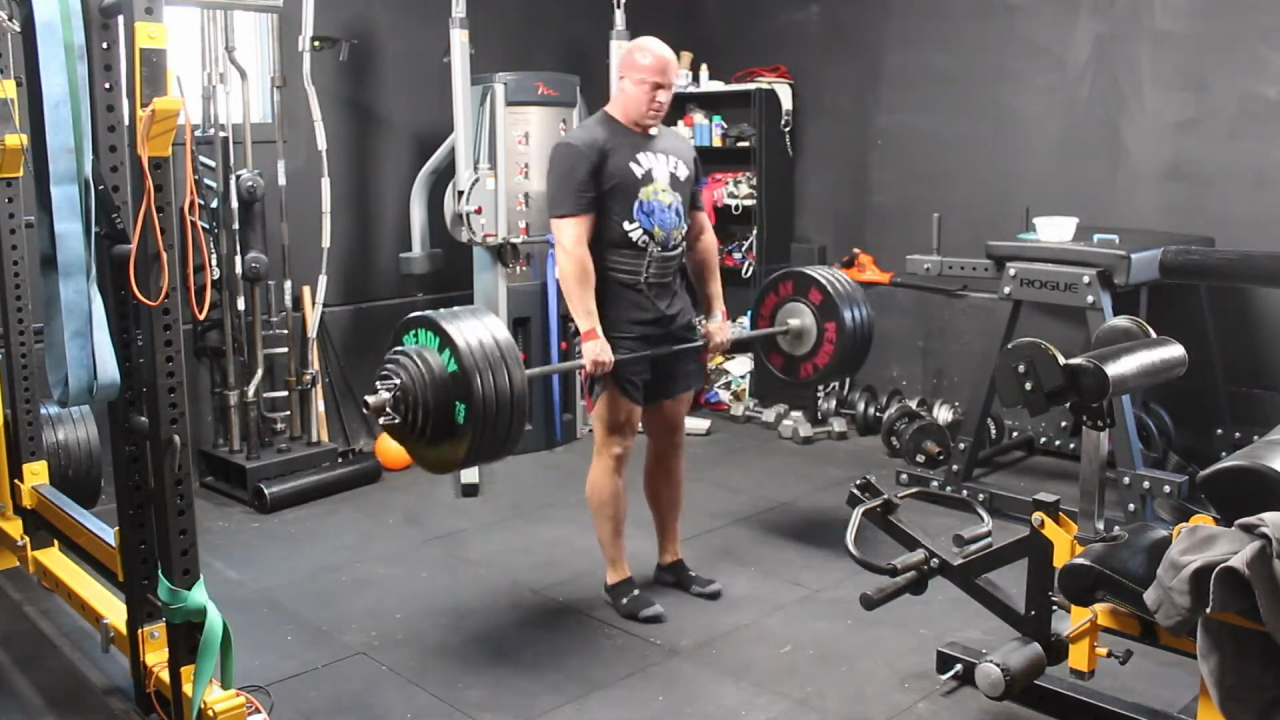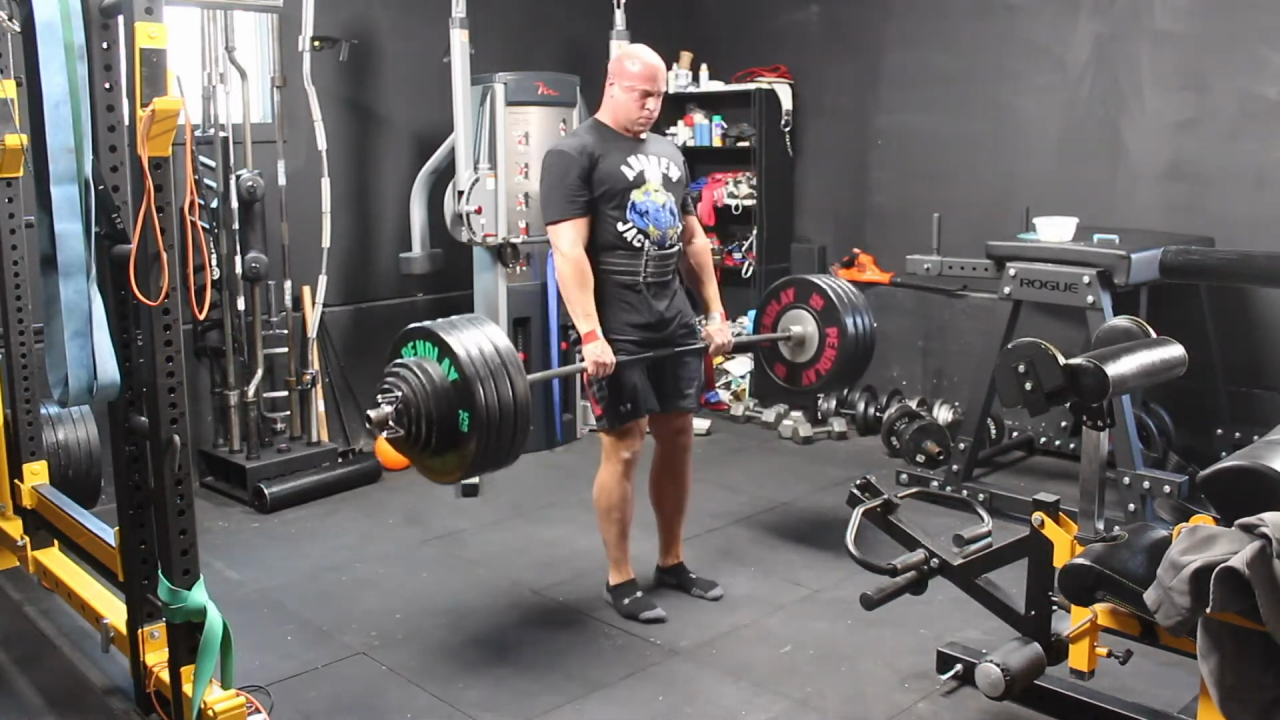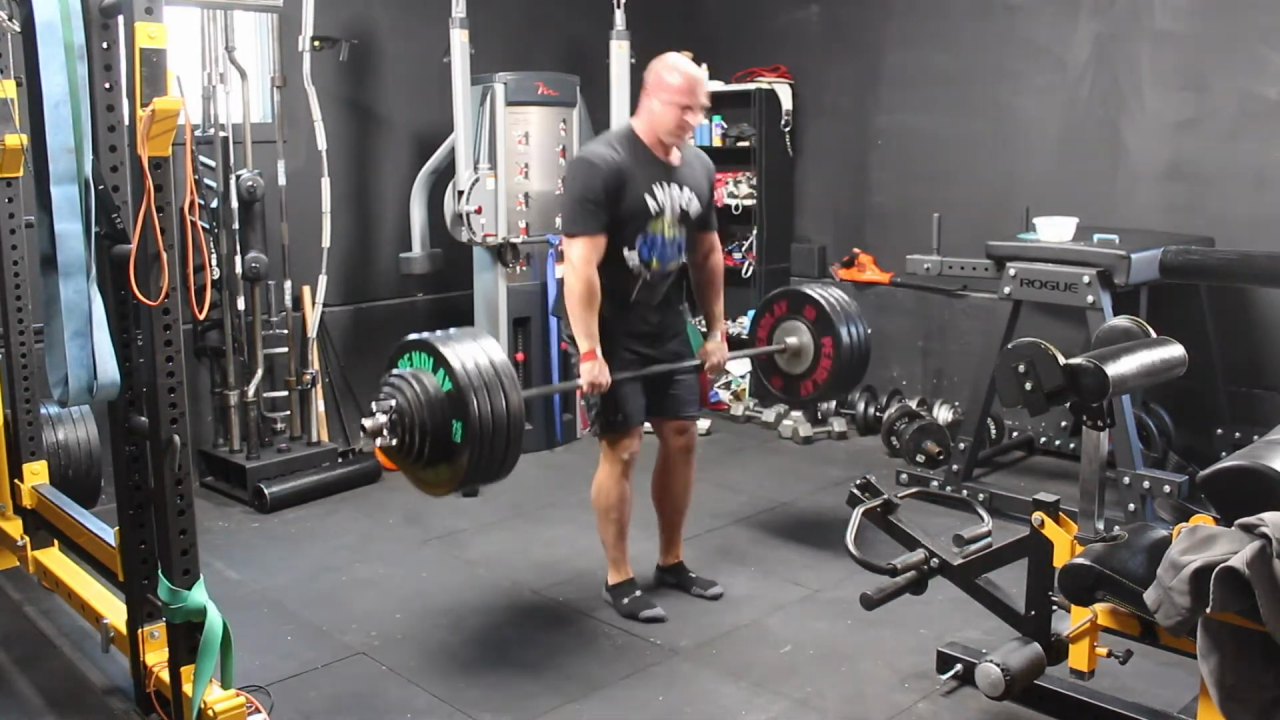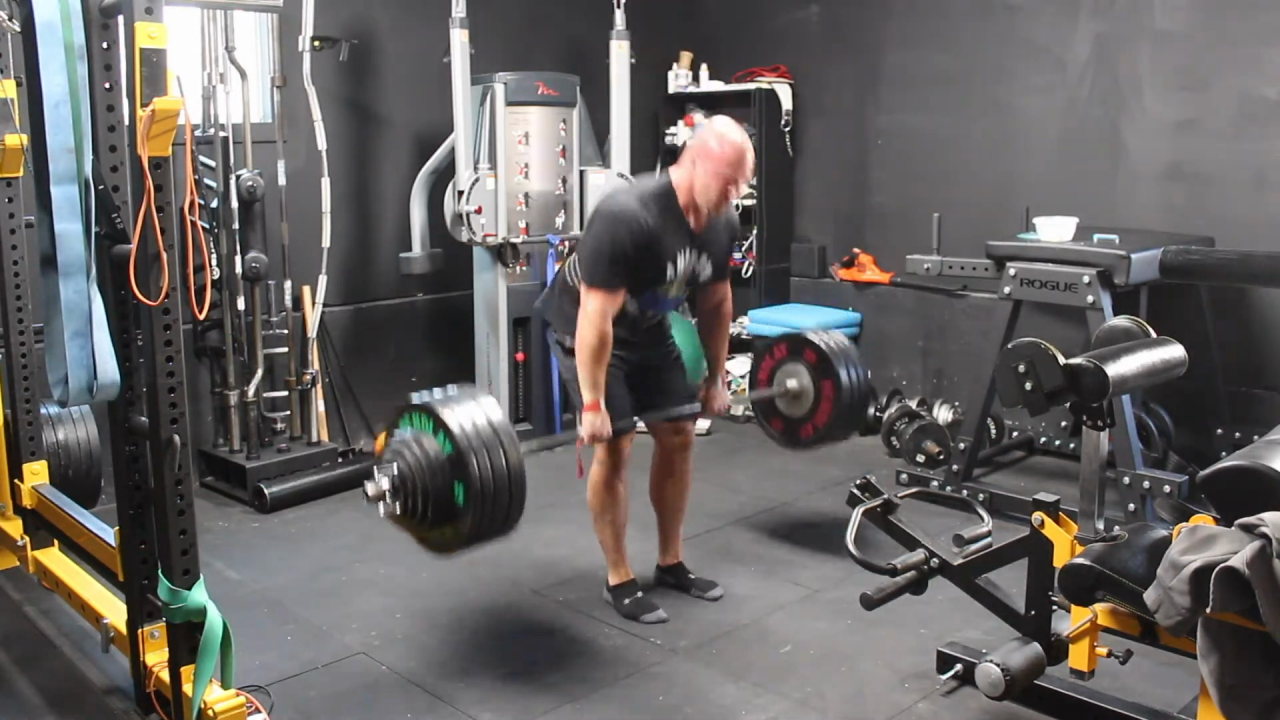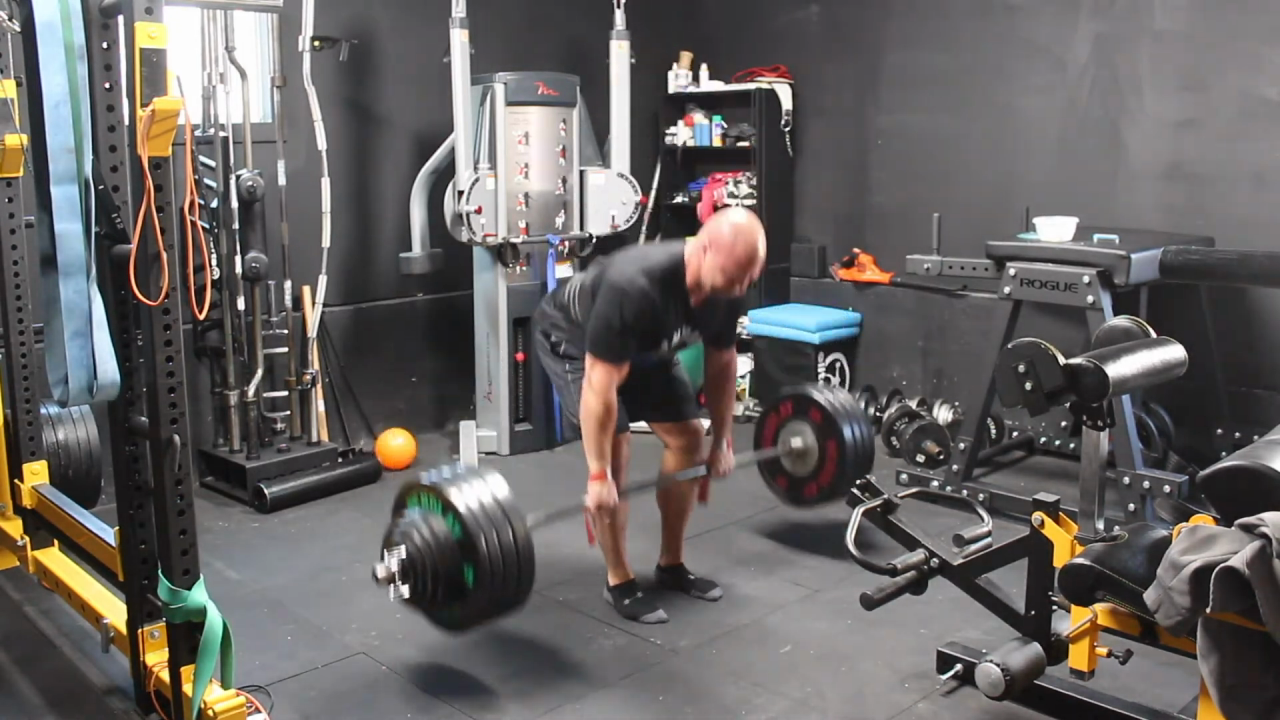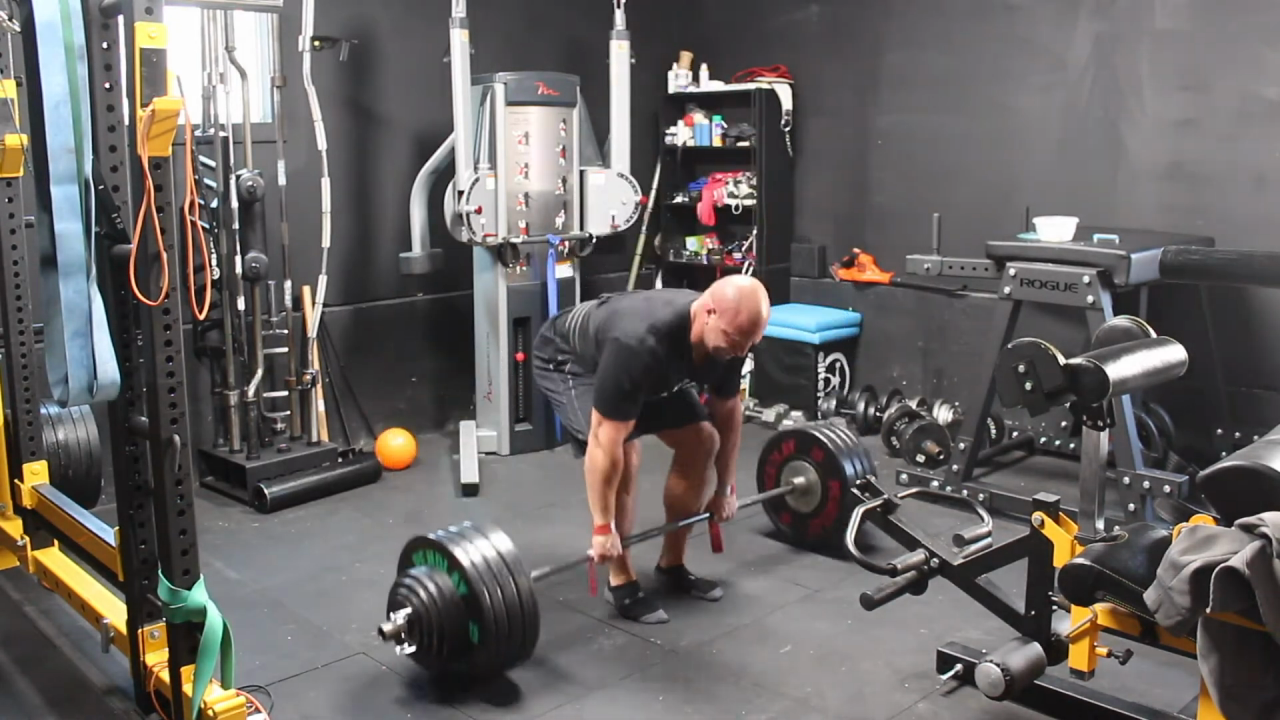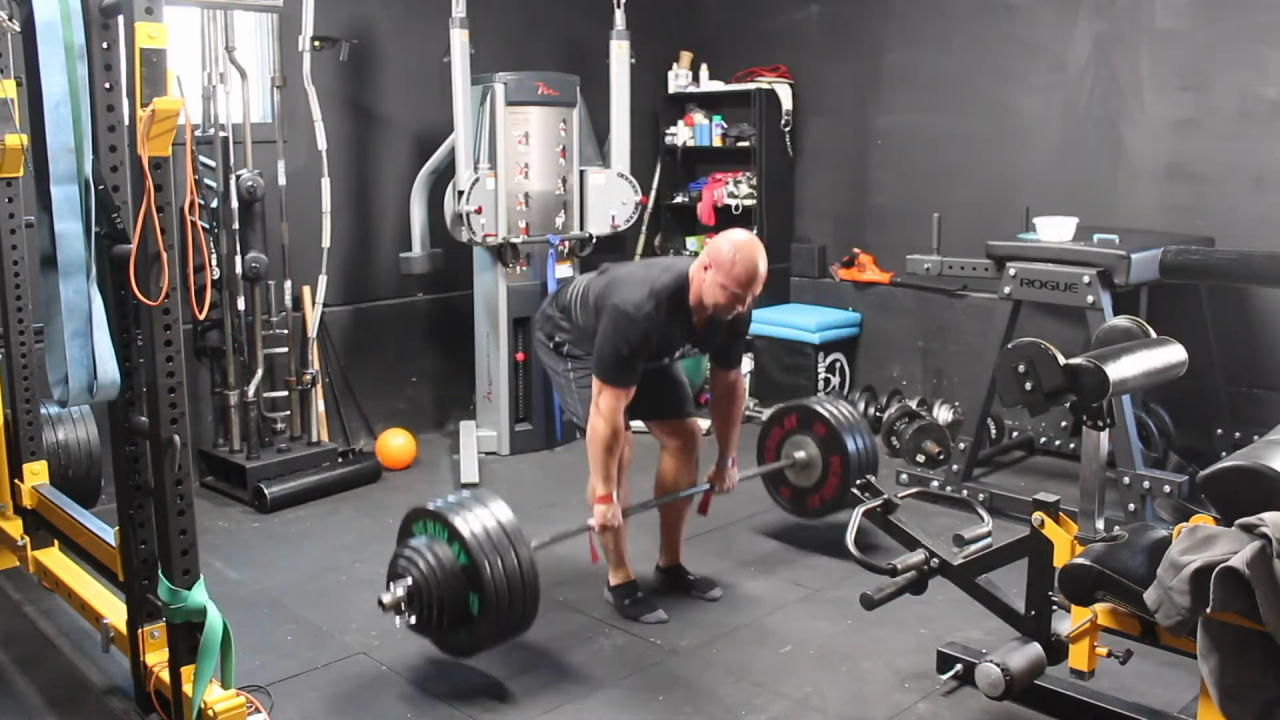
dt=0.2s
person 1, frame 1
left shoulder: (678, 148)
right shoulder: (583, 147)
left elbow: (700, 233)
right elbow: (571, 246)
left wrist: (717, 310)
right wrist: (590, 332)
left hip: (674, 315)
right hip: (615, 323)
left knee: (669, 436)
right knee: (615, 443)
left ankle: (671, 561)
right ankle: (618, 580)
person 1, frame 2
left shoulder: (667, 151)
right shoulder: (574, 154)
left elbow: (692, 237)
right elbow: (569, 250)
left wrist: (714, 314)
right wrist: (590, 335)
left hip: (675, 318)
right hip: (616, 326)
left knee: (677, 442)
right knee: (624, 448)
left ankle: (672, 564)
right ankle: (620, 581)
person 1, frame 3
left shoulder: (698, 167)
right shoulder: (599, 164)
left elbow: (707, 255)
right elbow: (580, 266)
left wrist: (715, 333)
right wrist: (589, 354)
left hip: (664, 323)
right hip: (607, 324)
left knee: (681, 439)
right knee: (621, 449)
left ankle: (672, 564)
right ankle: (618, 580)
person 1, frame 4
left shoulder: (723, 222)
right shoulder: (628, 216)
left elbow: (715, 300)
right elbow: (597, 316)
left wrist: (716, 377)
right wrist: (593, 405)
left hip: (649, 328)
right hip: (586, 319)
left knee: (678, 437)
right knee: (613, 447)
left ankle: (671, 563)
right ankle: (619, 579)
person 1, frame 5
left shoulder: (727, 291)
right shoulder: (633, 288)
left elbow: (721, 365)
right elbow: (602, 385)
left wrist: (721, 441)
right wrist: (598, 475)
left hip: (644, 347)
right hip: (572, 337)
left knee: (688, 437)
right knee: (613, 448)
left ankle: (671, 564)
right ankle: (619, 582)
person 1, frame 6
left shoulder: (727, 339)
right shoulder: (639, 344)
left elbow: (727, 412)
right elbow: (607, 444)
left wrist: (726, 488)
right wrist: (603, 529)
right hip: (571, 360)
left knee: (700, 443)
right knee: (624, 461)
left ankle: (672, 566)
right ankle: (621, 583)
person 1, frame 7
left shoulder: (730, 310)
right shoulder: (637, 308)
left elbow: (728, 383)
right elbow: (608, 412)
left wrist: (726, 460)
right wrist: (603, 499)
right hip: (574, 339)
left knee: (684, 441)
right knee: (617, 453)
left ankle: (671, 567)
right ankle: (620, 583)
